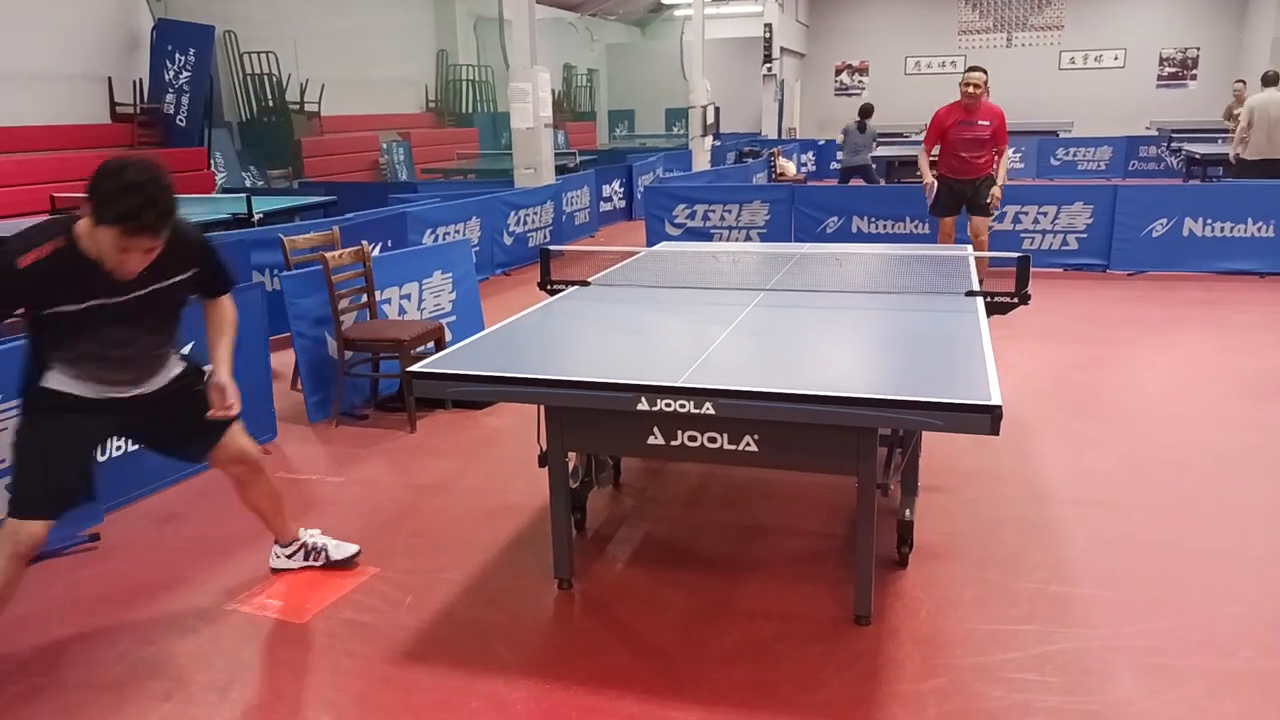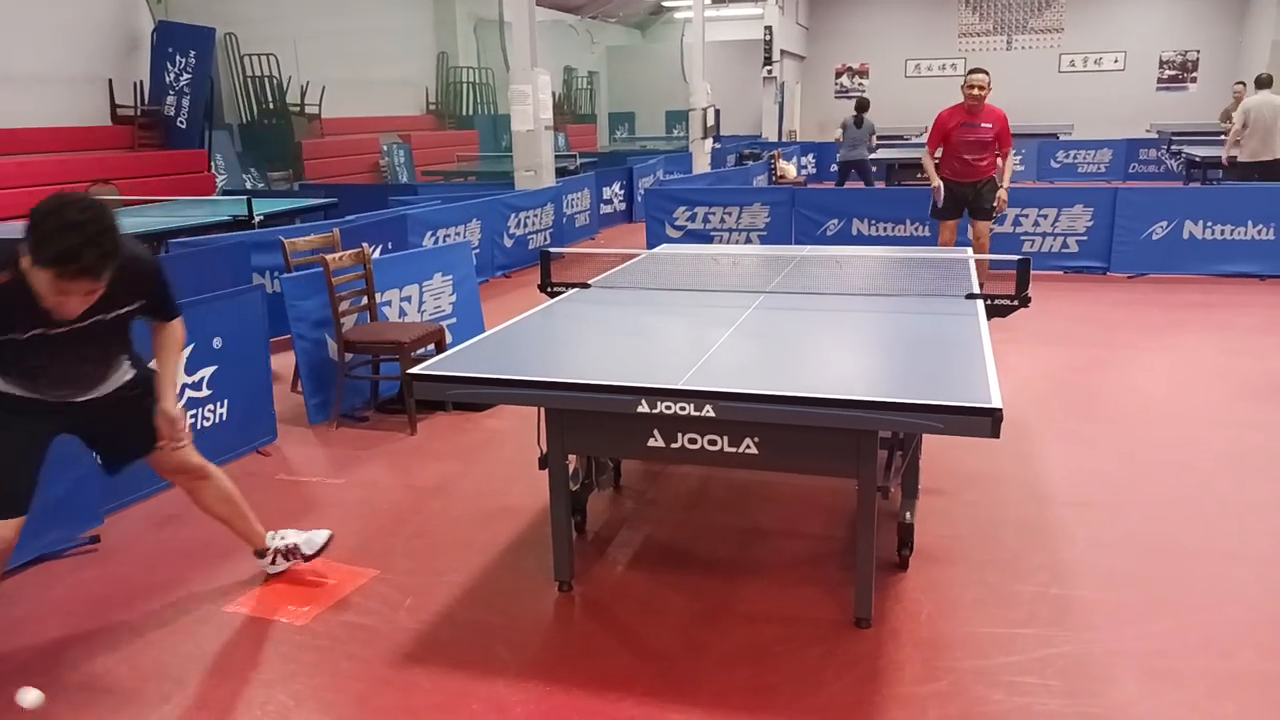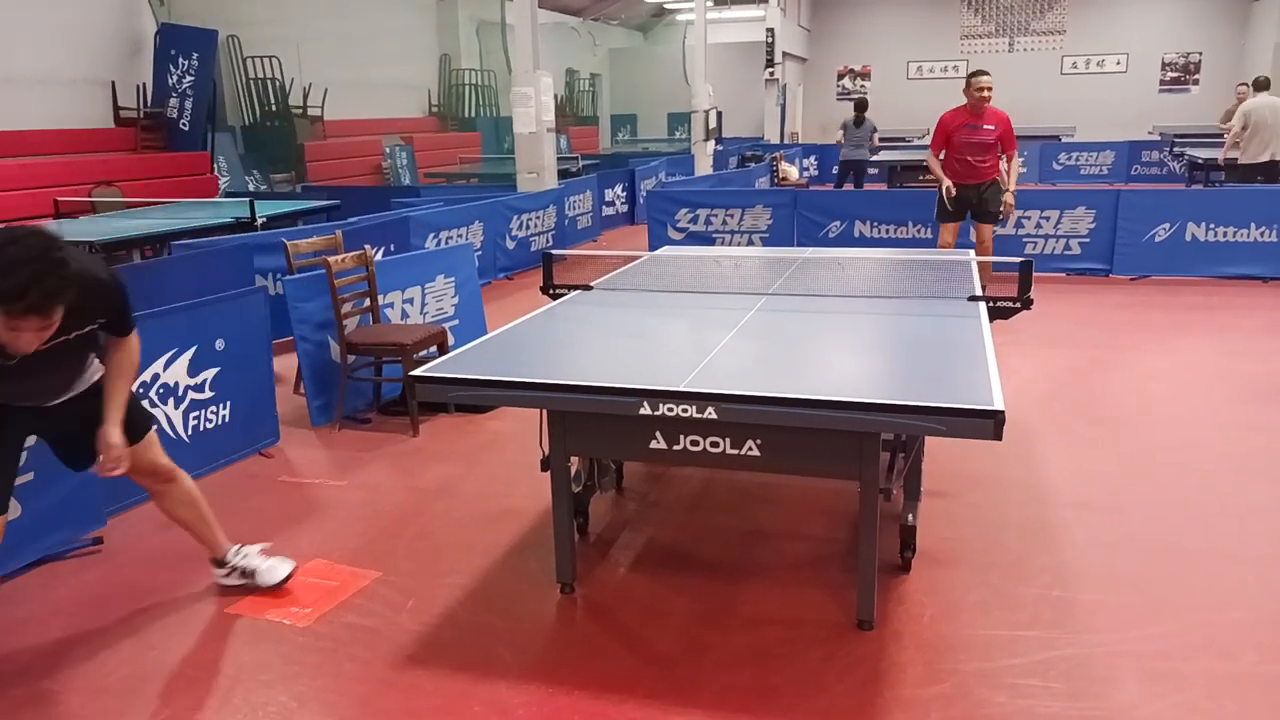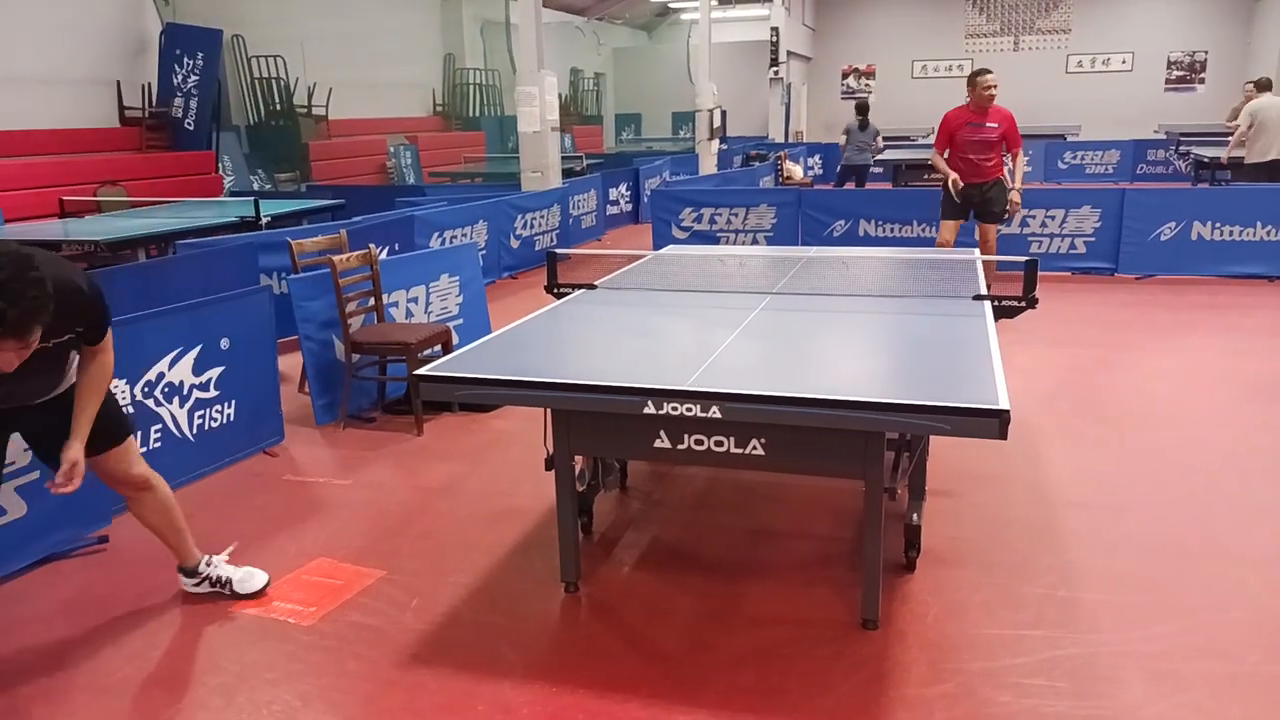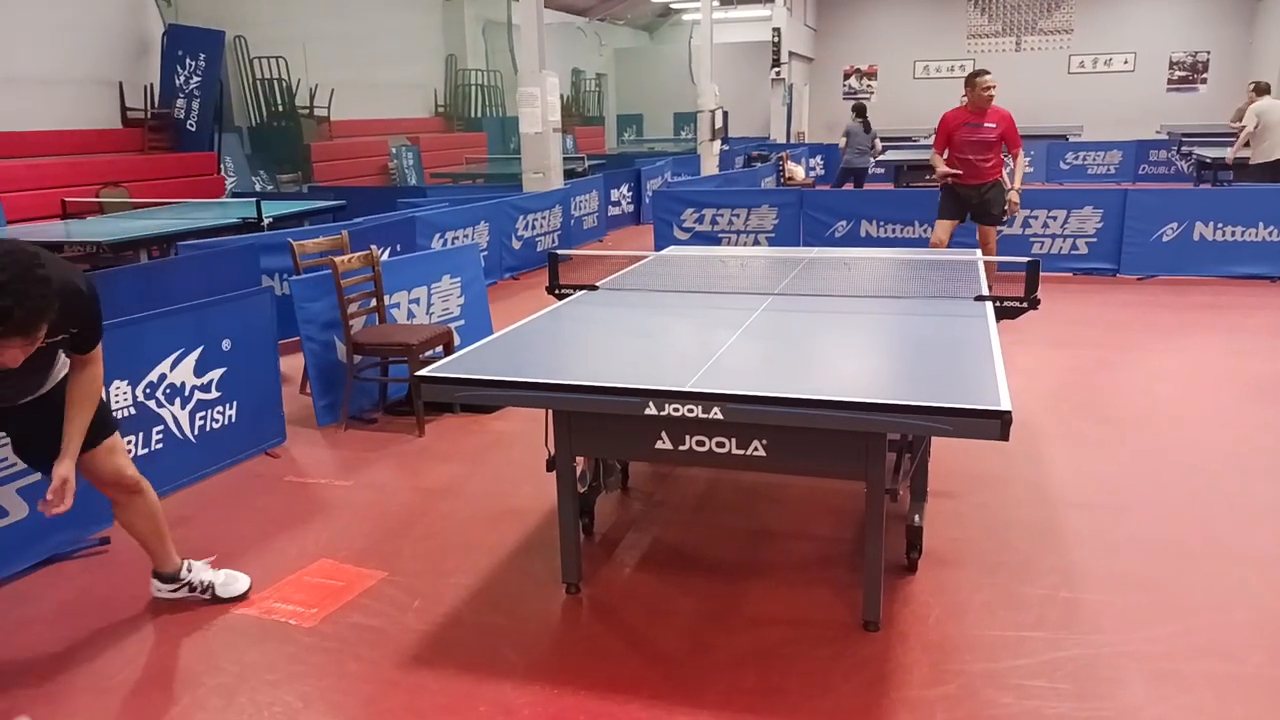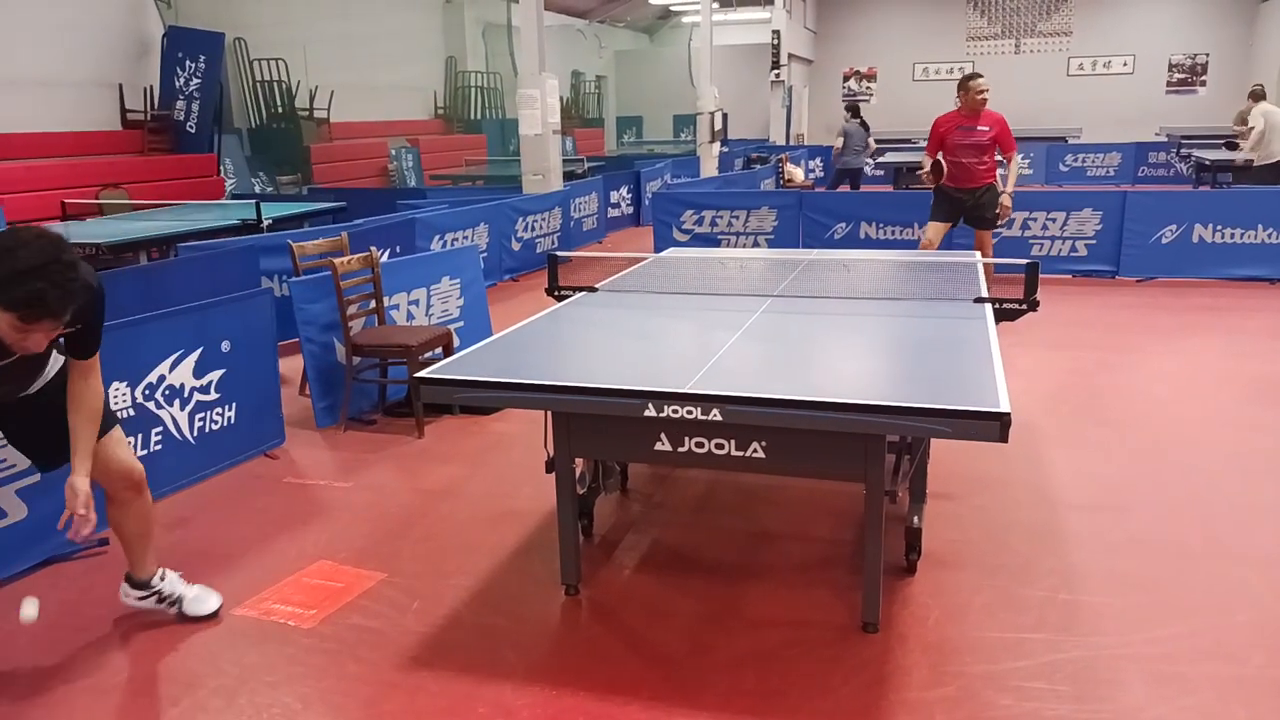
dt=0.1s
person 1, frame 1
left shoulder: (187, 245)
left elbow: (219, 300)
left wrist: (221, 369)
left hip: (159, 381)
right hip: (65, 396)
left knee: (244, 459)
left ankle: (291, 545)
person 1, frame 2
left shoulder: (136, 263)
left elbow: (168, 323)
left wrist: (167, 399)
left hip: (110, 384)
left knee: (189, 466)
left ankle: (268, 547)
person 1, frame 3
left shoulder: (95, 285)
left elbow: (123, 343)
left wrist: (113, 424)
left hip: (80, 387)
left knee: (158, 471)
left ankle: (229, 559)
person 1, frame 4
left shoulder: (74, 291)
left elbow: (98, 350)
left wrist: (77, 439)
left hip: (59, 389)
left knee: (136, 476)
left ankle: (198, 568)
person 1, frame 5
left shoulder: (72, 293)
left elbow: (83, 363)
left wrist: (68, 457)
left hip: (44, 387)
left knee: (123, 479)
left ankle: (172, 573)
person 1, frame 6
left shoulder: (79, 290)
left elbow: (84, 370)
left wrist: (81, 471)
left hip: (40, 382)
left knee: (127, 474)
left ankle: (146, 582)
person 2, frame 1
left shoulder: (995, 114)
right shoulder: (943, 114)
left elbow: (1002, 152)
right elbow: (924, 151)
left wrist: (998, 184)
right wrist: (927, 176)
left hip: (981, 182)
right hip: (948, 182)
left knee: (980, 238)
right knee: (946, 239)
person 2, frame 2
left shoulder: (998, 117)
right shoulder: (946, 117)
left elbow: (1007, 155)
right elbow: (928, 153)
left wrist: (1004, 187)
right wrist: (934, 179)
left hip: (984, 185)
right hip: (951, 185)
left knee: (981, 241)
right knee: (946, 241)
person 2, frame 3
left shoulder: (1001, 119)
right shoulder: (948, 119)
left elbow: (1012, 157)
right elbow: (932, 156)
left wrist: (1010, 189)
right wrist: (943, 178)
left hip: (987, 187)
right hip: (954, 188)
left knee: (984, 243)
right knee: (945, 243)
person 2, frame 4
left shoulder: (1004, 117)
right shoulder: (952, 117)
left elbow: (1017, 154)
right elbow: (937, 154)
left wrist: (1016, 188)
right wrist: (948, 173)
left hip: (991, 186)
right hip: (958, 187)
left knee: (988, 243)
right knee: (944, 241)
person 2, frame 5
left shoulder: (1003, 117)
right shoulder: (950, 119)
left elbow: (1017, 155)
right elbow: (936, 153)
left wrist: (1015, 188)
right wrist: (940, 167)
left hip: (989, 188)
right hip: (955, 187)
left knee: (988, 246)
right knee: (937, 242)
person 2, frame 6
left shoulder: (996, 121)
right shoulder: (942, 122)
left elbow: (1012, 158)
right elbow: (928, 155)
left wrist: (1008, 192)
right wrist: (929, 169)
left hip: (983, 191)
right hip: (948, 191)
left knee: (984, 249)
right knee: (927, 243)
